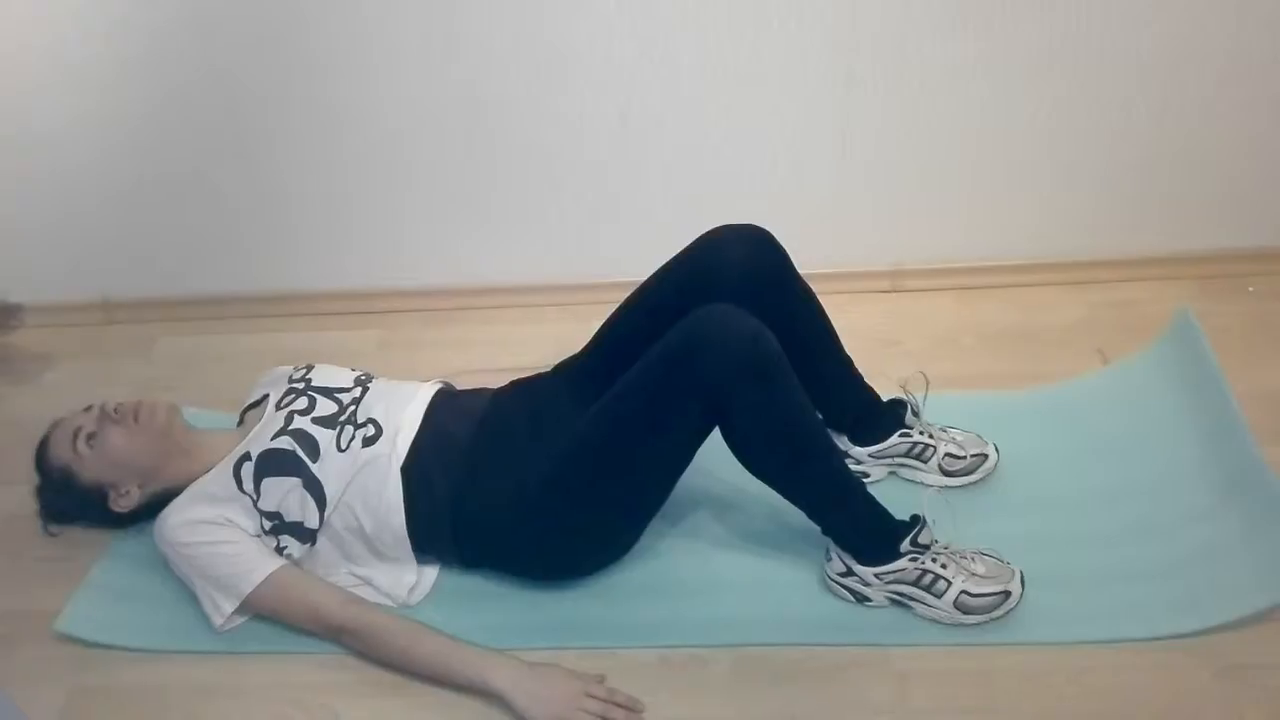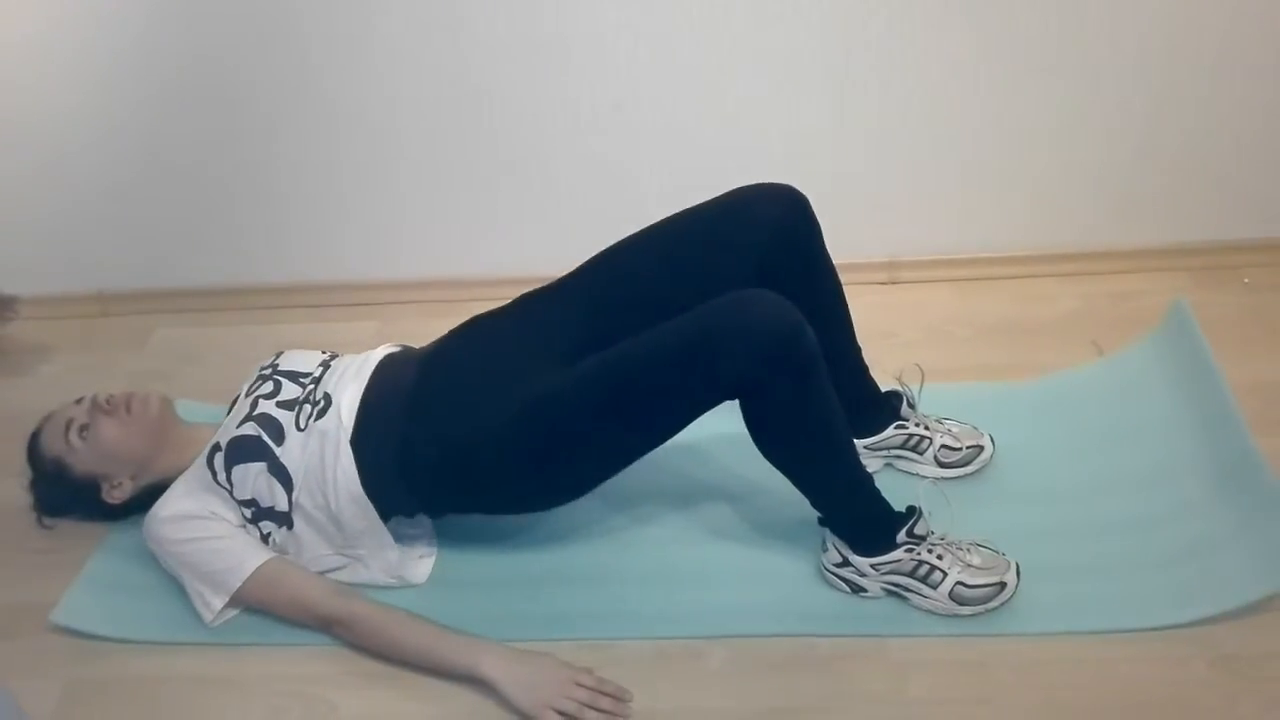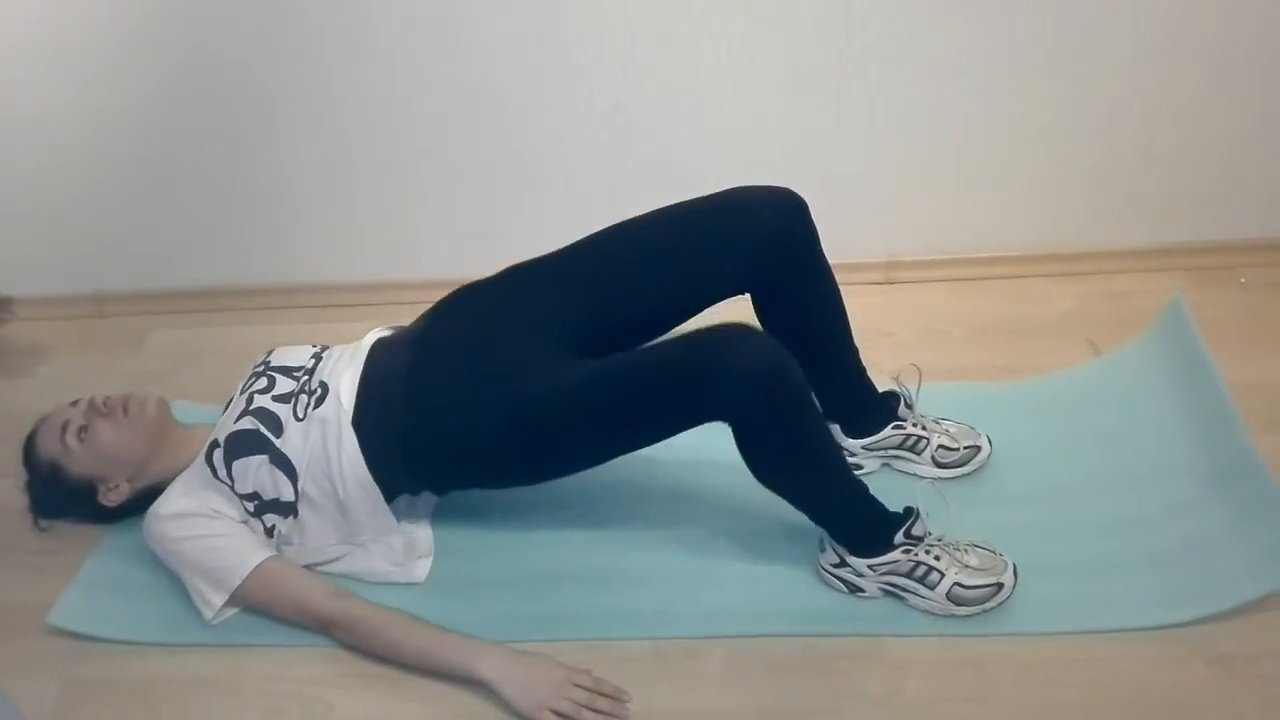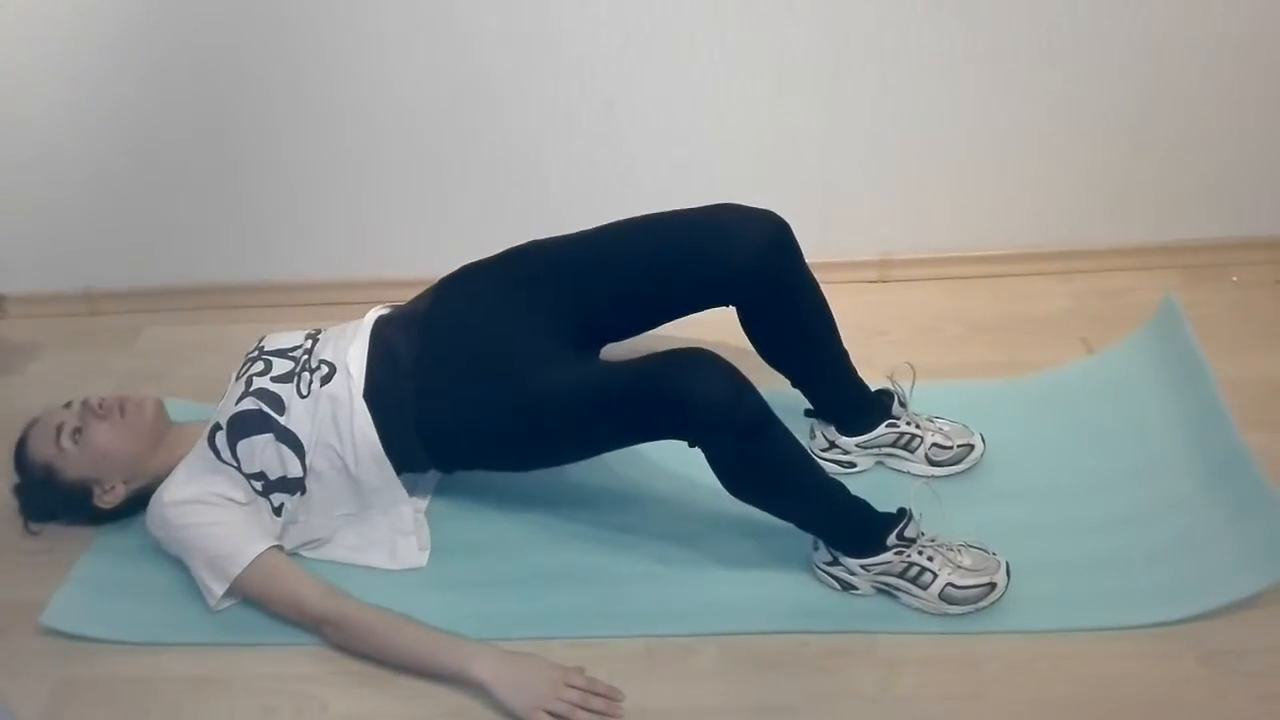
dt=1s
person 1, frame 1
left shoulder: (267, 389)
right shoulder: (196, 528)
right elbow: (341, 618)
left hip: (513, 412)
right hip: (524, 514)
left knee: (739, 256)
right knee: (726, 342)
left ankle: (874, 432)
right ankle: (878, 554)
person 1, frame 2
left shoulder: (249, 388)
right shoulder: (183, 523)
right elbow: (332, 610)
left hip: (467, 361)
right hip: (474, 450)
left knee: (771, 216)
right knee: (760, 331)
left ankle: (869, 421)
right ankle: (873, 546)
person 1, frame 3
left shoulder: (237, 402)
right shoulder: (185, 523)
right elbow: (331, 614)
right hip: (470, 425)
left knee: (770, 219)
right knee: (747, 366)
left ankle: (864, 421)
right ankle: (872, 548)
person 1, frame 4
left shoulder: (238, 388)
right shoulder: (189, 508)
right elbow: (322, 612)
right hip: (460, 412)
left knee: (751, 241)
right knee: (702, 391)
left ankle: (855, 419)
right ankle: (865, 547)
